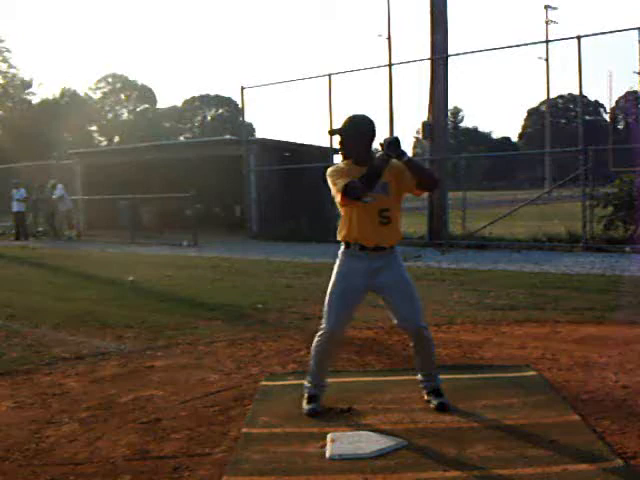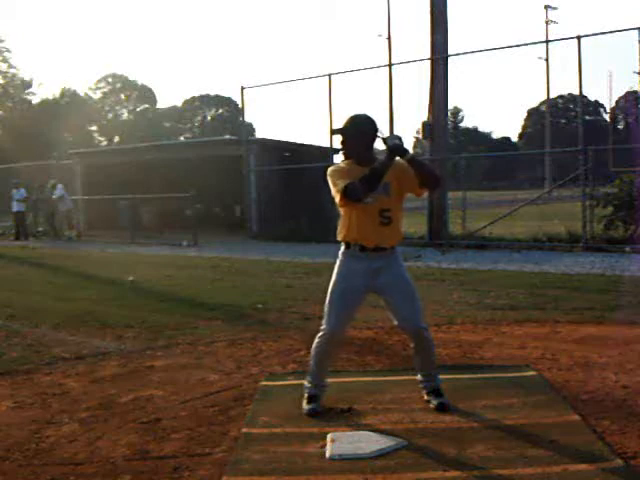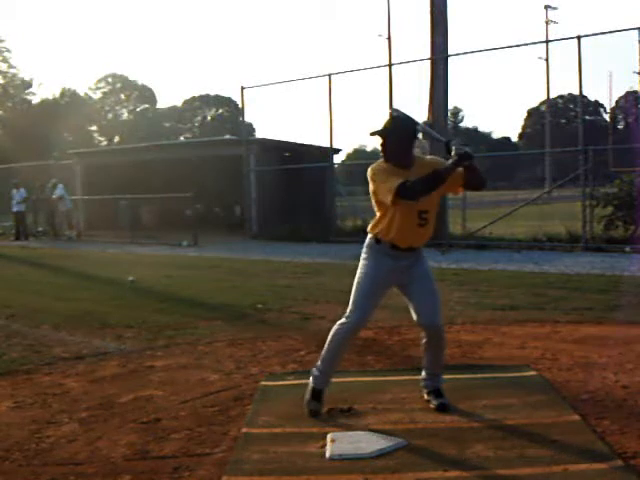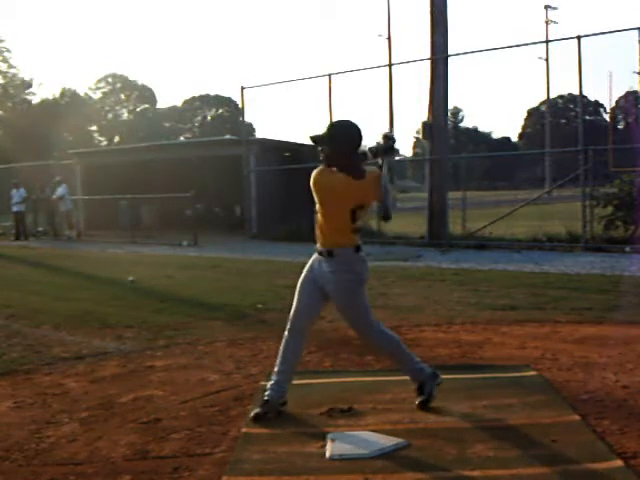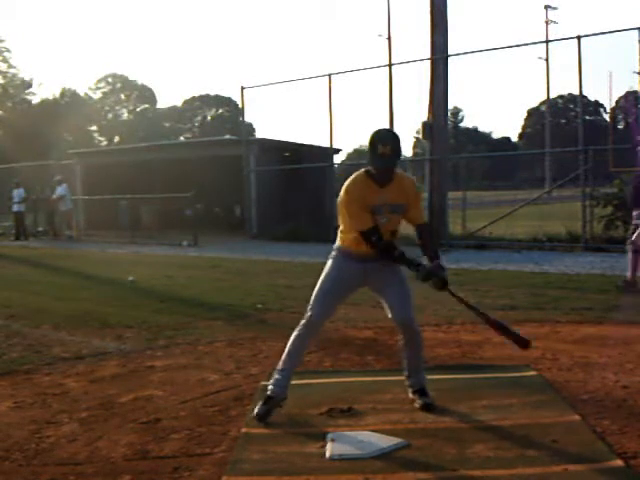
dt=1s
person 1, frame 1
left shoulder: (395, 170)
right shoulder: (337, 172)
left elbow: (431, 184)
right elbow: (357, 191)
left wrist: (400, 155)
right wrist: (385, 156)
left hip: (389, 259)
right hip: (353, 260)
left knee: (417, 327)
right knee: (330, 329)
left ankle: (431, 386)
right ankle: (313, 390)
person 1, frame 2
left shoulder: (397, 170)
right shoulder: (337, 172)
left elbow: (434, 183)
right elbow: (357, 193)
left wrist: (404, 154)
right wrist: (387, 159)
left hip: (389, 260)
right hip: (353, 261)
left knee: (416, 328)
right knee: (331, 330)
left ankle: (431, 386)
right ankle: (313, 390)
person 1, frame 3
left shoulder: (432, 165)
right shoulder: (378, 172)
left elbow: (478, 184)
right elbow: (412, 192)
left wrist: (467, 163)
right wrist: (452, 166)
left hip: (414, 257)
right hip: (380, 254)
left knee: (432, 324)
right knee: (354, 320)
left ankle: (432, 385)
right ankle: (318, 382)
person 1, frame 4
left shoulder: (321, 179)
right shoulder: (374, 178)
left wrist: (359, 157)
left hip: (342, 265)
right hip: (322, 259)
left knee: (369, 330)
right knee: (296, 326)
left ankle: (424, 375)
right ankle: (275, 396)
person 1, frame 5
left shoulder: (408, 186)
right shoulder: (352, 189)
left elbow: (422, 228)
right elbow: (372, 240)
left wrist: (435, 263)
right wrist: (415, 265)
left hip: (385, 261)
right hip: (347, 259)
left knee: (408, 323)
right knee: (311, 321)
left ankle: (417, 386)
right ankle: (276, 391)
